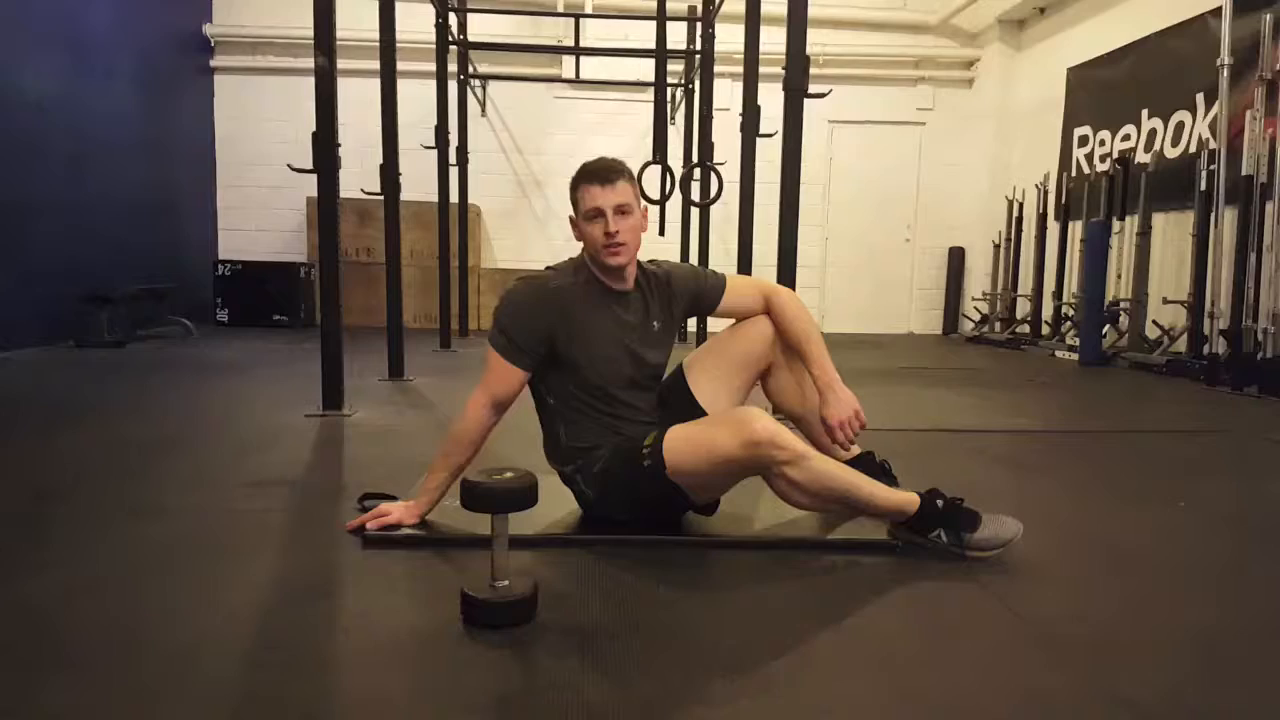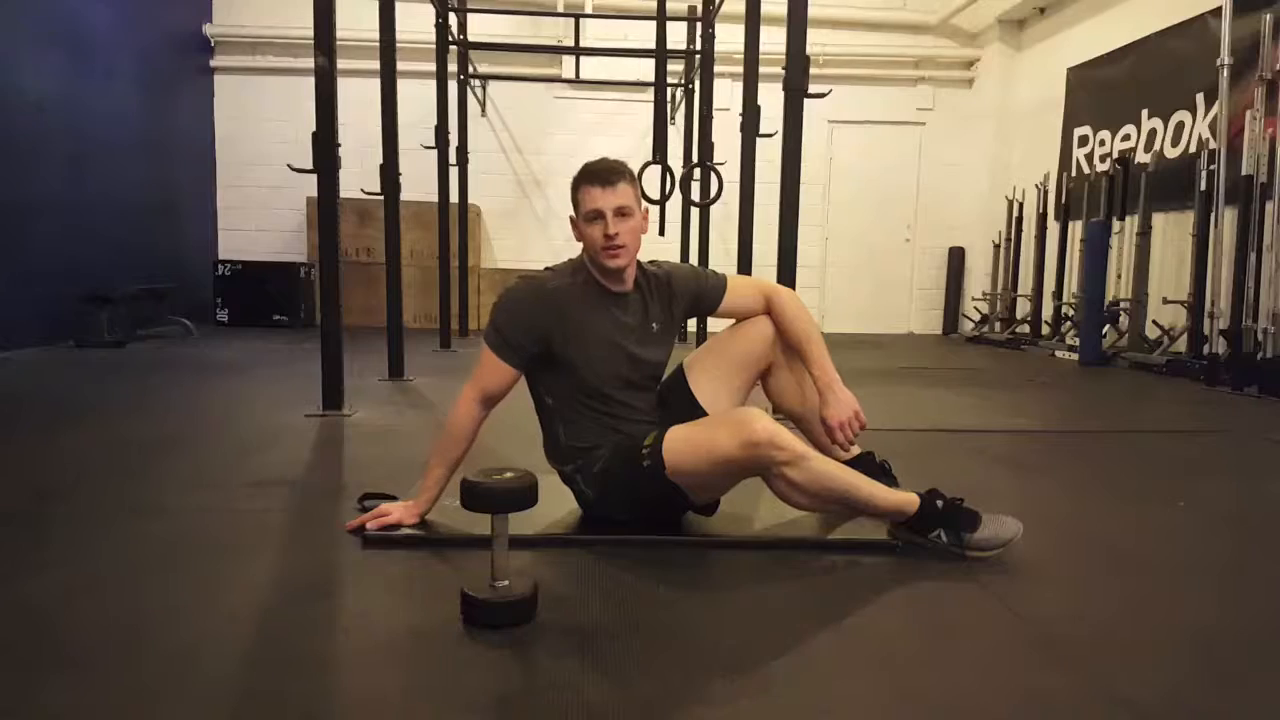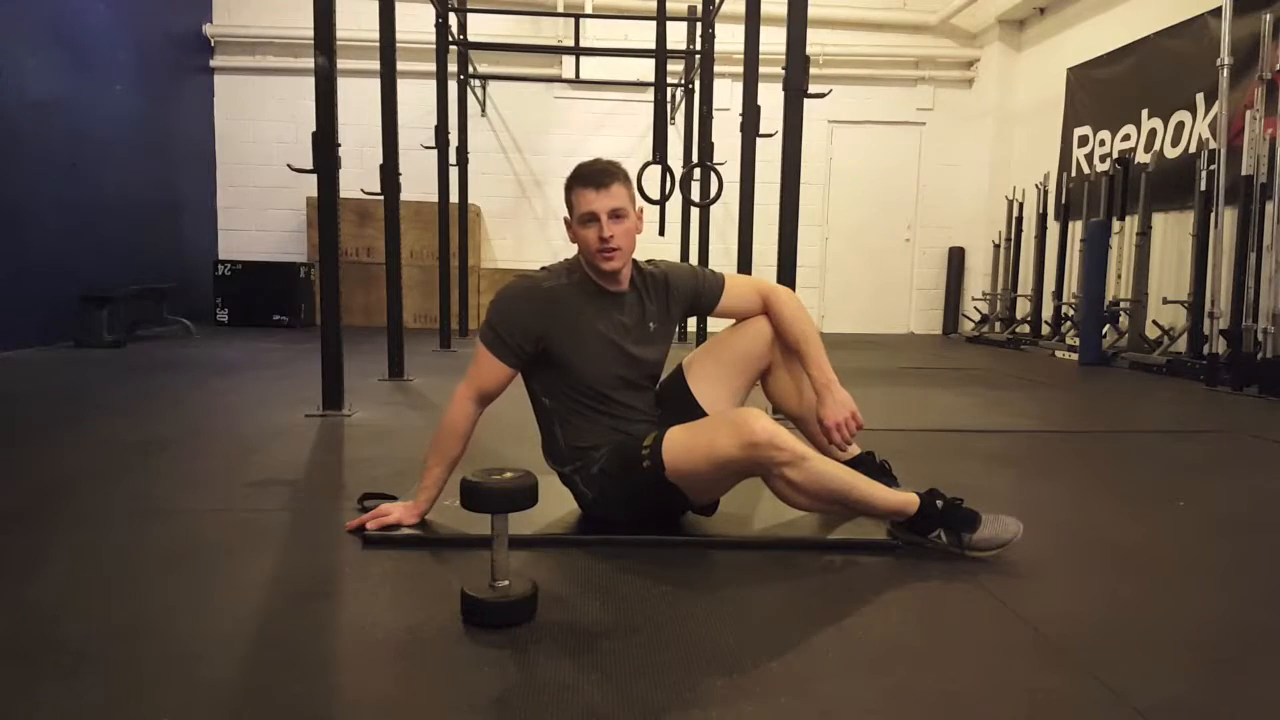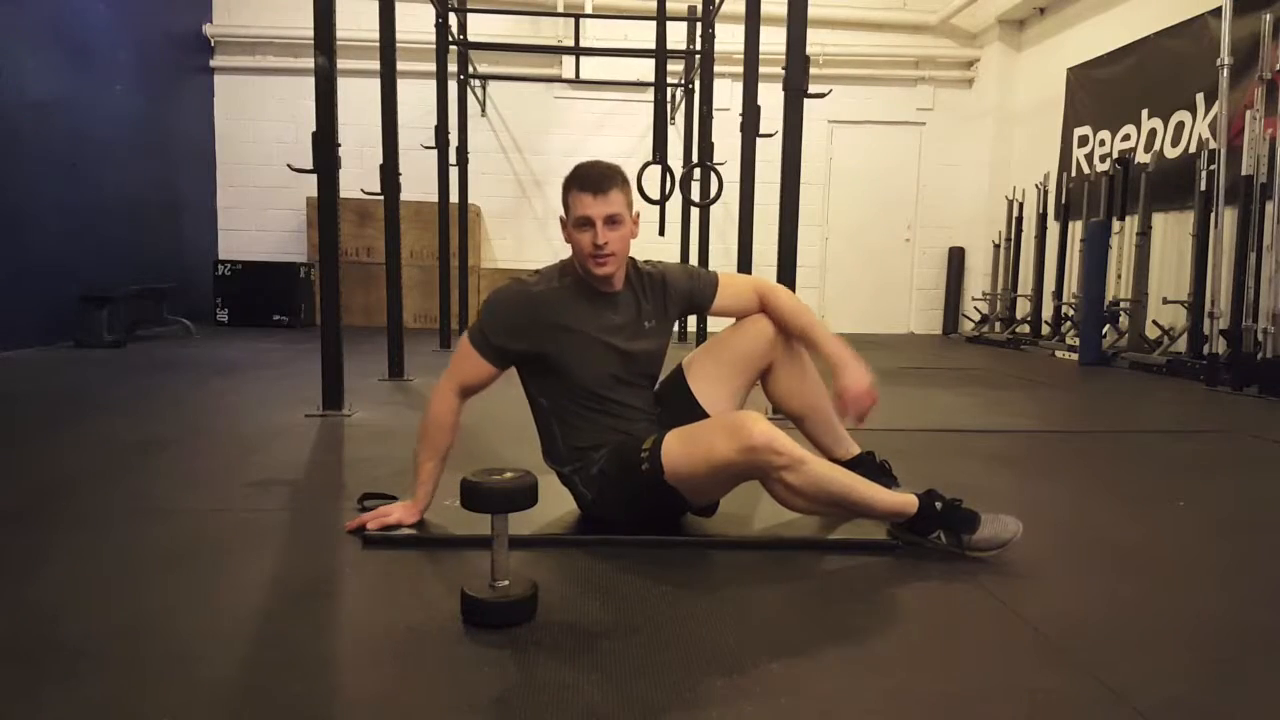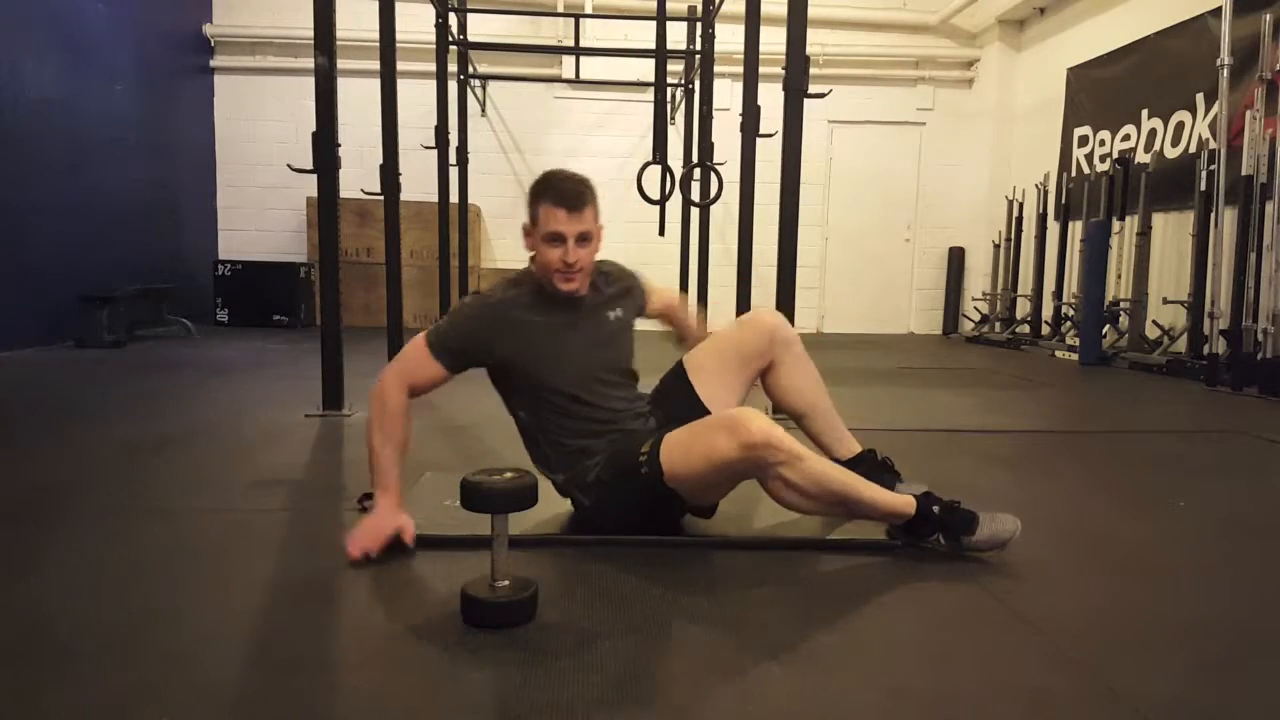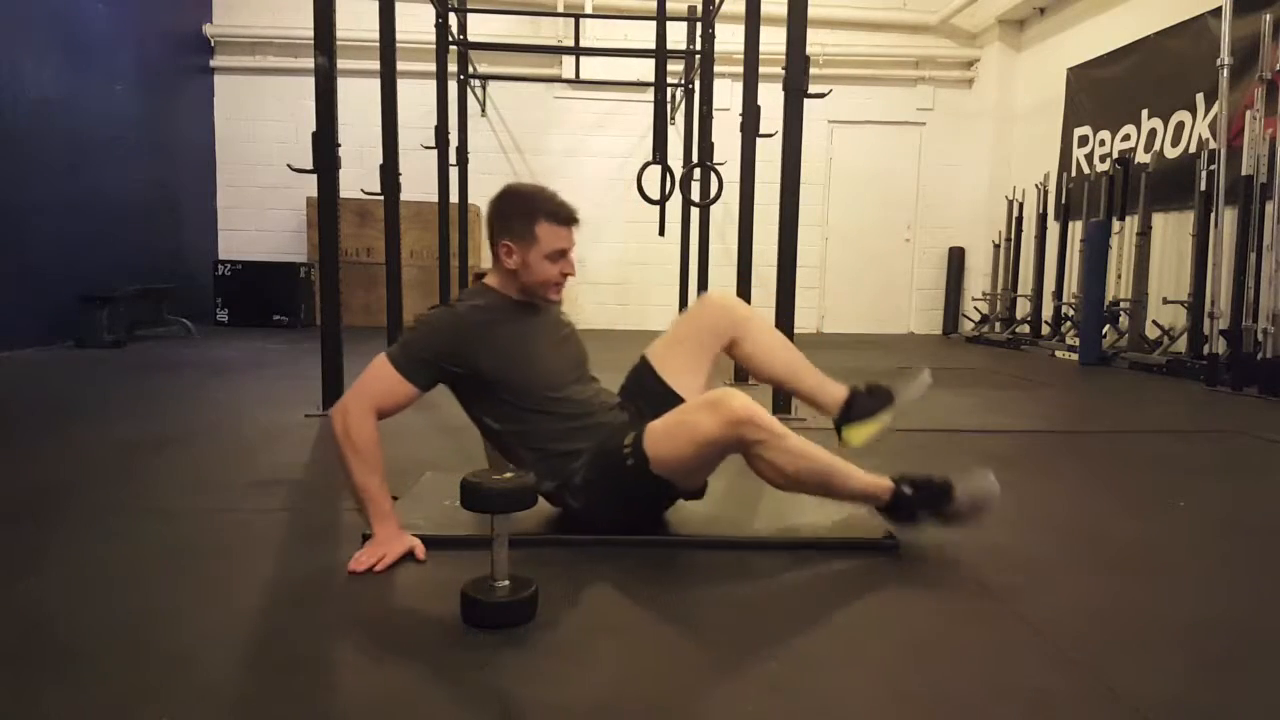
dt=0.3s
person 1, frame 1
left shoulder: (667, 283)
right shoulder: (541, 301)
left elbow: (777, 296)
right elbow: (488, 404)
left wrist: (831, 386)
right wrist: (423, 502)
left hip: (661, 438)
right hip: (612, 481)
left knee: (768, 331)
right knee: (758, 433)
left ankle: (860, 466)
right ankle: (922, 517)
person 1, frame 2
left shoulder: (670, 284)
right shoulder: (538, 301)
left elbow: (776, 297)
right elbow: (477, 400)
left wrist: (832, 388)
right wrist: (421, 502)
left hip: (661, 437)
right hip: (611, 481)
left knee: (768, 333)
right knee: (757, 433)
left ankle: (860, 468)
right ankle: (920, 516)
person 1, frame 3
left shoulder: (665, 283)
right shoulder: (533, 301)
left elbow: (774, 297)
right elbow: (471, 397)
left wrist: (829, 388)
right wrist: (421, 502)
left hip: (659, 435)
right hip: (610, 481)
left knee: (768, 334)
right knee: (755, 433)
left ankle: (861, 469)
right ankle: (921, 516)
person 1, frame 4
left shoulder: (660, 283)
right shoulder: (526, 304)
left elbow: (766, 293)
right elbow: (452, 390)
left wrist: (840, 359)
right wrist: (417, 501)
left hip: (659, 434)
right hip: (611, 483)
left knee: (769, 332)
right knee: (753, 438)
left ankle: (862, 470)
right ankle: (921, 517)
person 1, frame 5
left shoulder: (608, 280)
right shoulder: (495, 316)
left elbow: (669, 306)
right elbow: (393, 384)
left wrist: (719, 351)
right wrist: (387, 503)
left hip: (653, 426)
right hip: (612, 486)
left knee: (766, 329)
right knee: (752, 435)
left ankle: (860, 466)
right ankle: (918, 517)
person 1, frame 6
left shoulder: (540, 293)
right shoulder: (458, 327)
right elbow: (352, 411)
right wrist: (385, 527)
left hip: (624, 424)
right hip: (600, 484)
left knee: (720, 310)
right knee: (734, 414)
left ankle: (851, 409)
right ankle: (897, 497)
